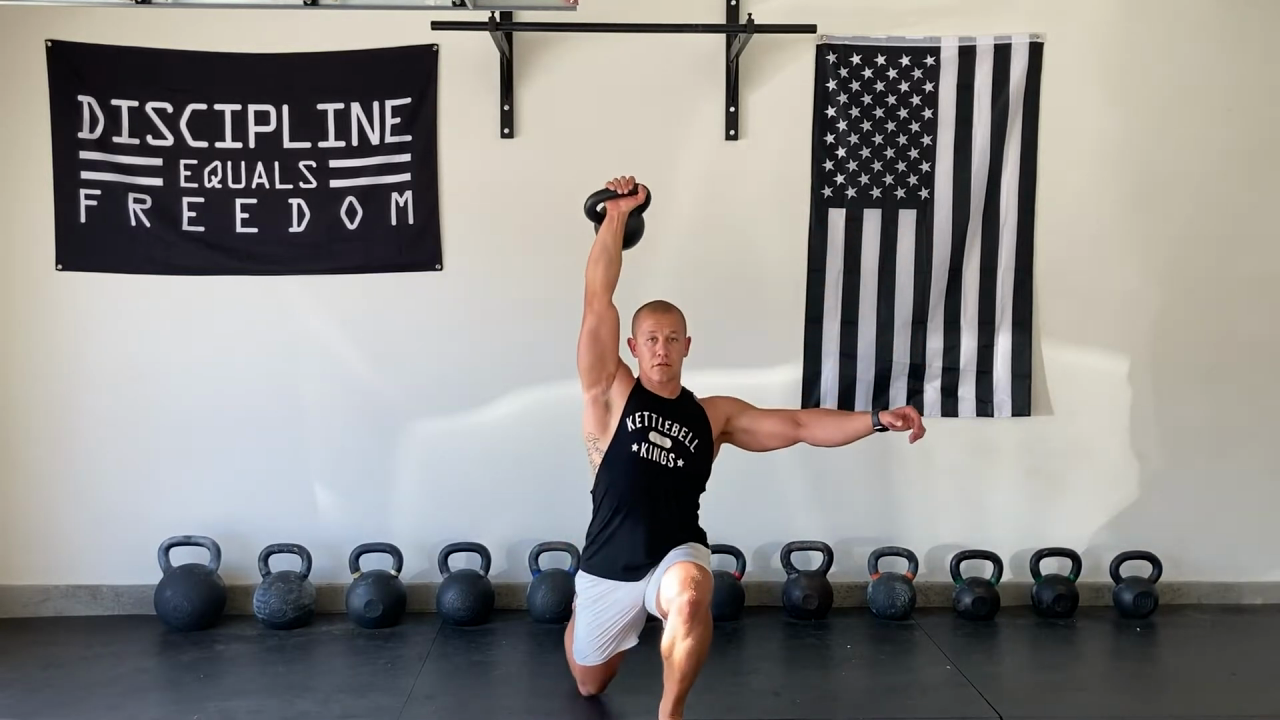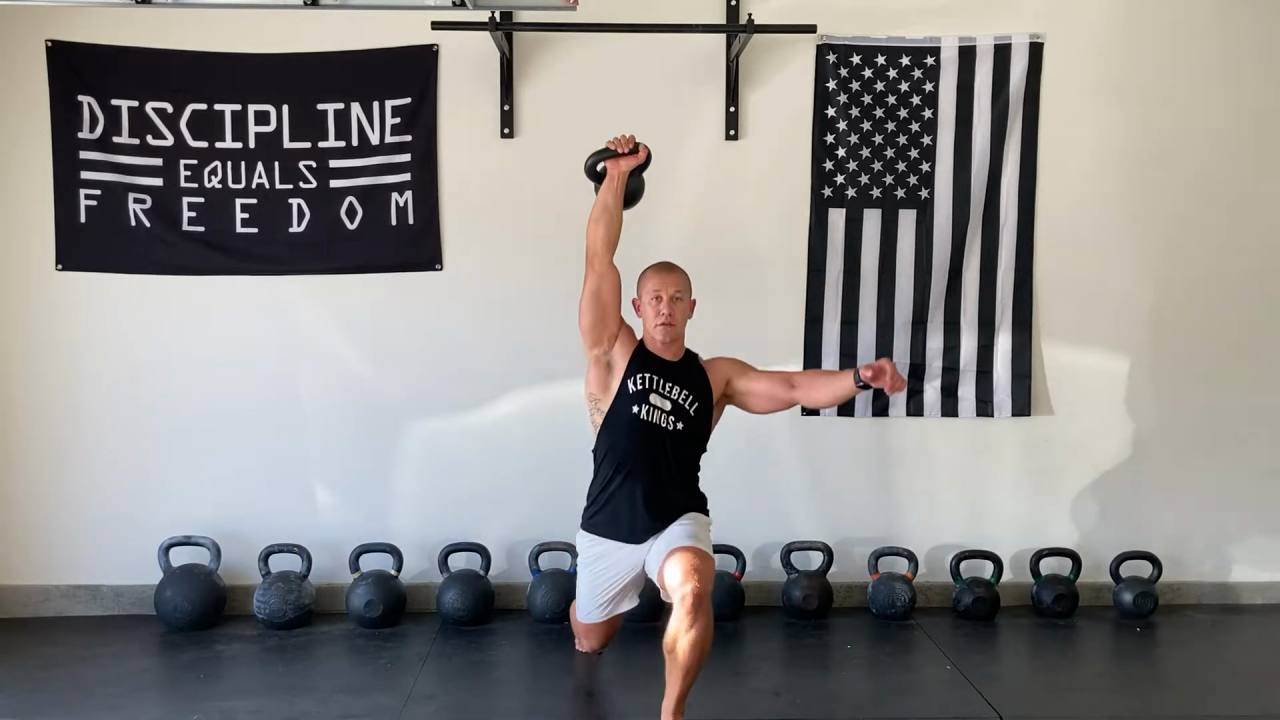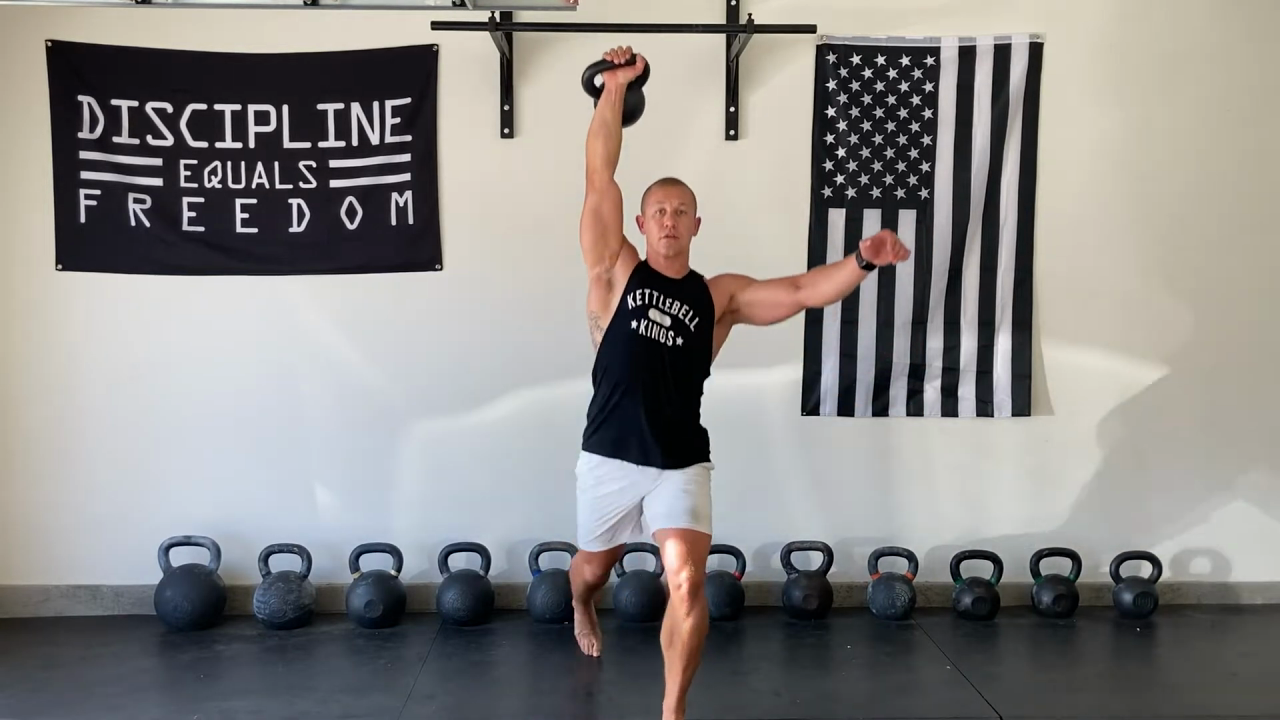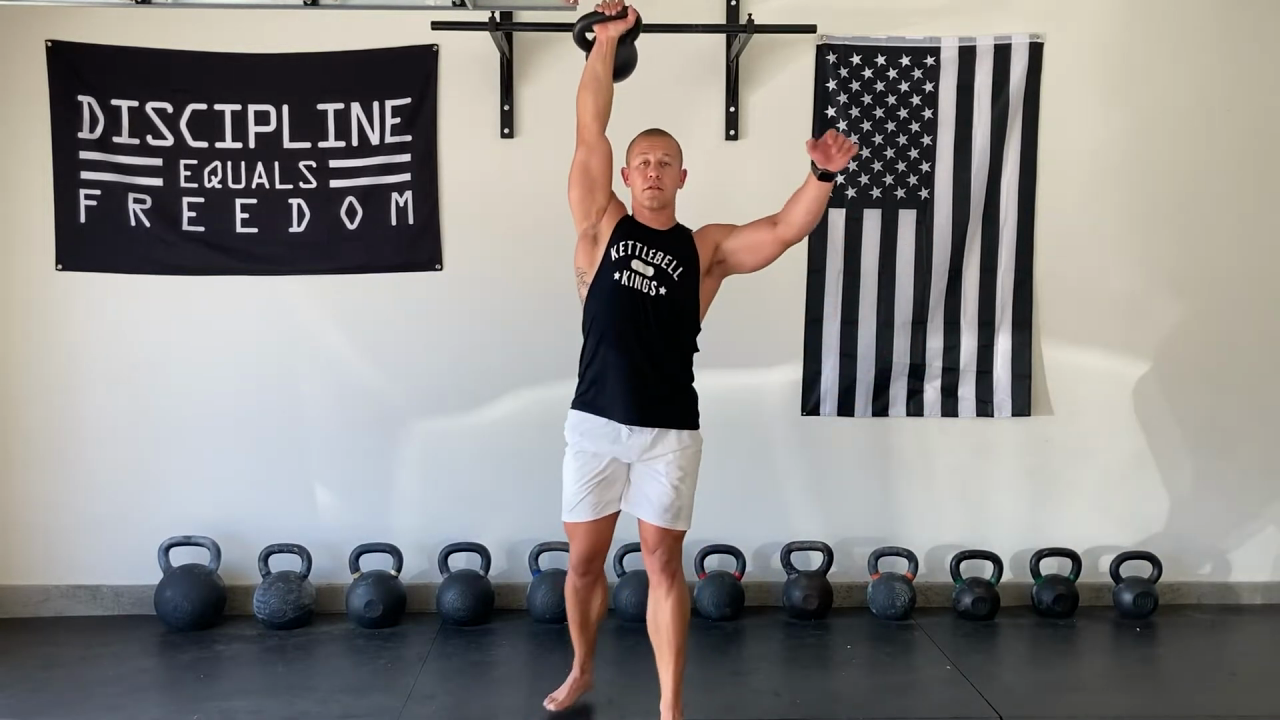
dt=0.3s
person 1, frame 1
left shoulder: (712, 415)
right shoulder: (611, 395)
left elbow: (800, 424)
right elbow: (597, 301)
left wrist: (875, 419)
right wrist: (616, 216)
left hip: (676, 554)
right hip: (610, 566)
left knee: (691, 599)
right ankle: (581, 614)
person 1, frame 2
left shoulder: (714, 376)
right shoulder: (613, 354)
left elbow: (793, 388)
right elbow: (599, 262)
left wrist: (858, 377)
right wrist: (617, 176)
left hip: (678, 523)
right hip: (609, 528)
left knee: (693, 594)
right knee: (590, 639)
right ankle: (583, 603)
person 1, frame 3
left shoulder: (719, 295)
right shoulder: (615, 271)
left elbow: (803, 291)
right elbow: (599, 178)
left wrist: (864, 260)
right wrist: (614, 90)
left hip: (681, 461)
right hip: (608, 456)
left knee: (687, 581)
right knee: (589, 572)
right ankle: (586, 614)
person 1, frame 4
left shoulder: (705, 247)
right shoulder: (602, 225)
left elbow: (781, 230)
right elbow: (589, 132)
left wrist: (822, 176)
left hip: (670, 427)
right hip: (597, 419)
left knee: (664, 565)
right knee: (584, 561)
